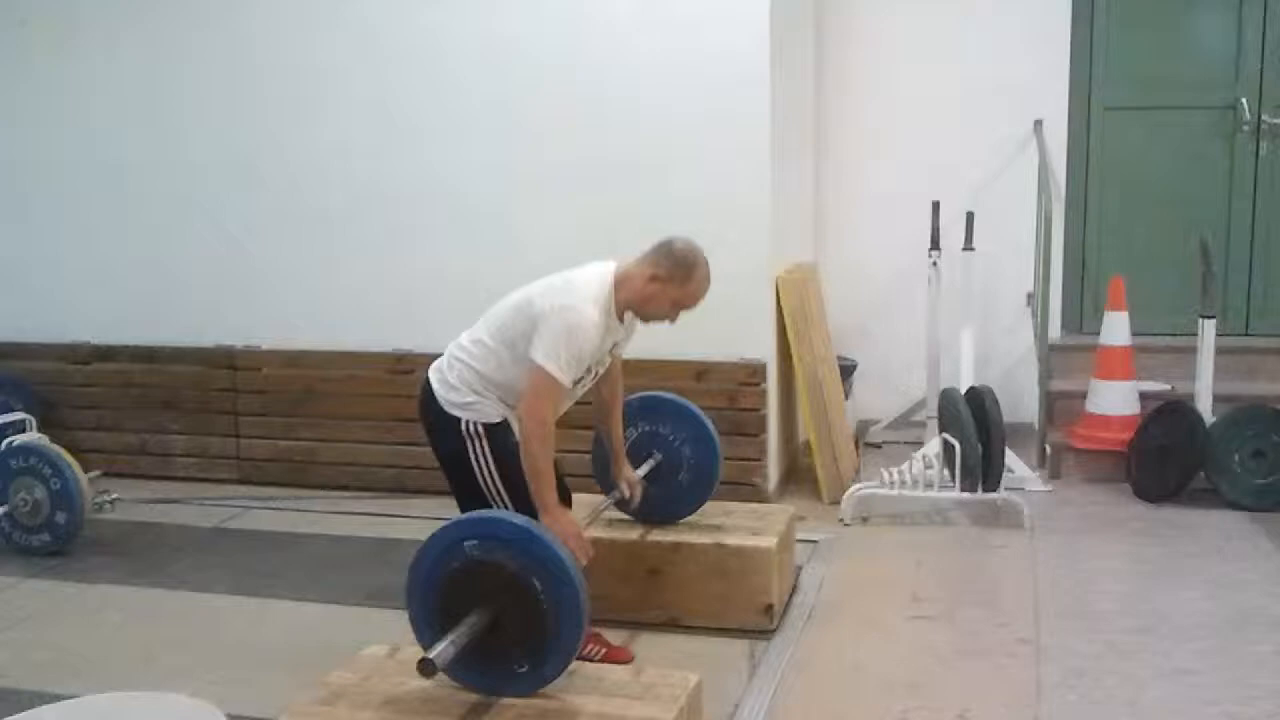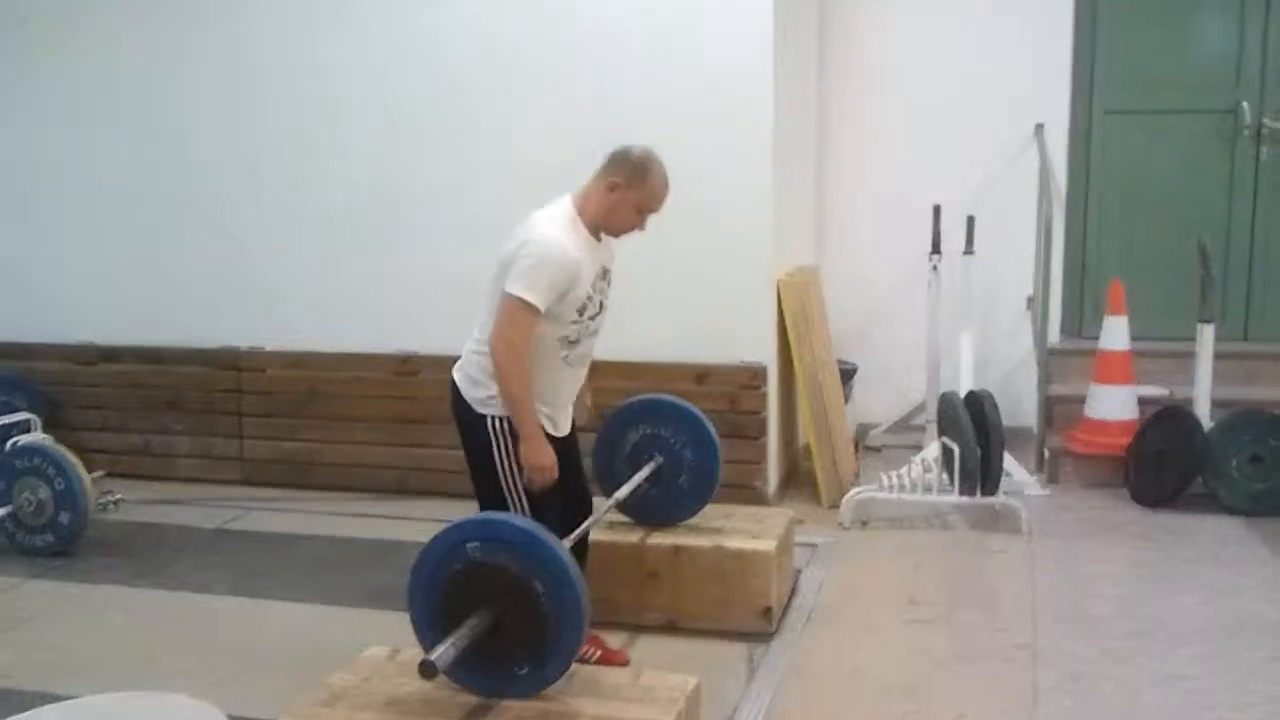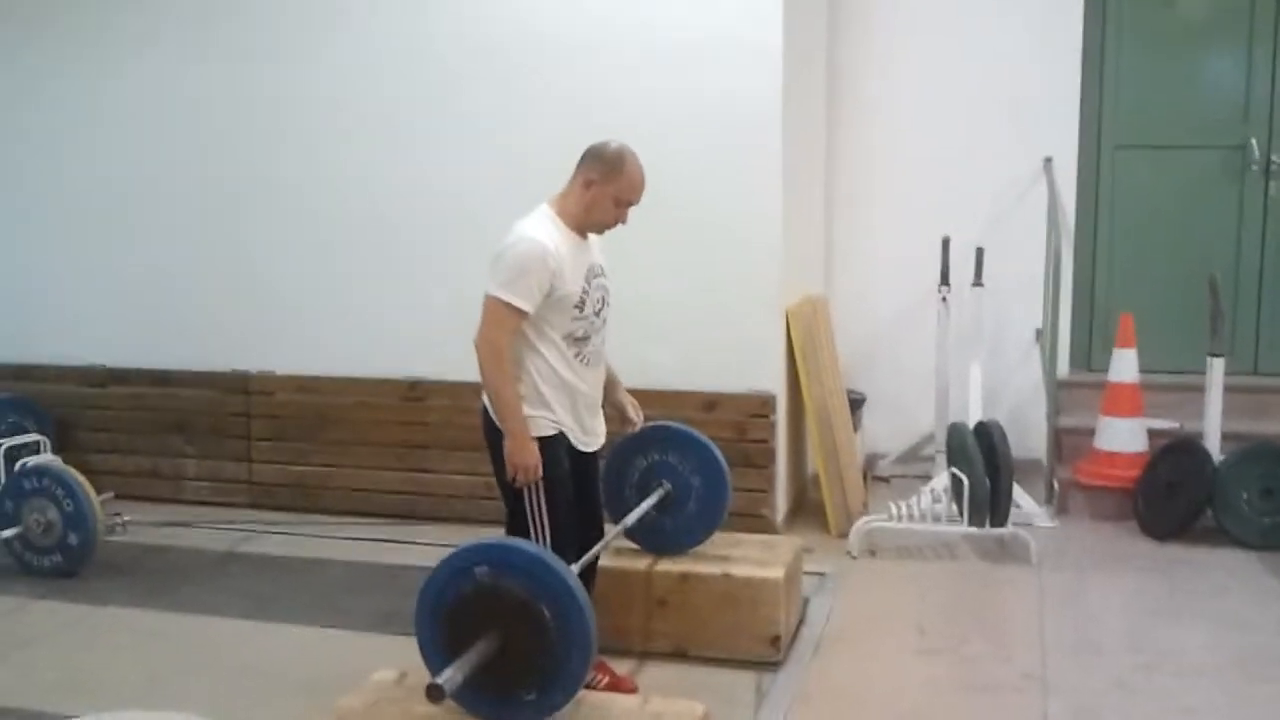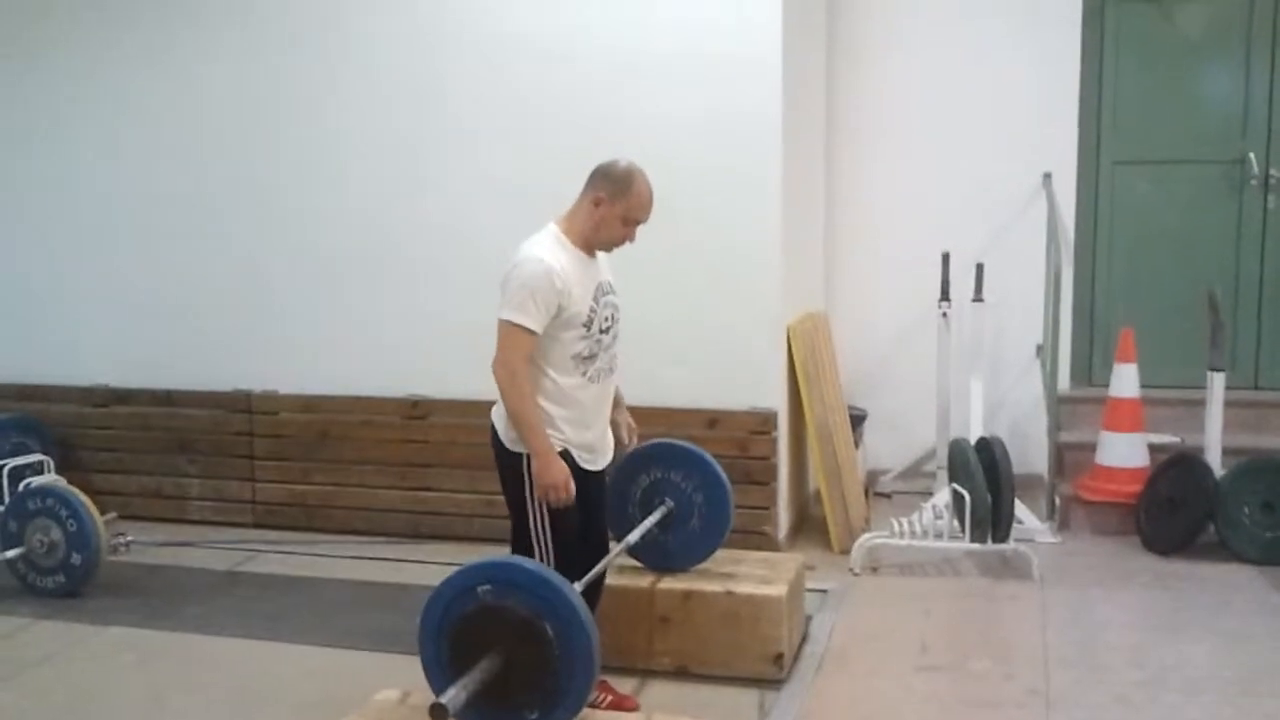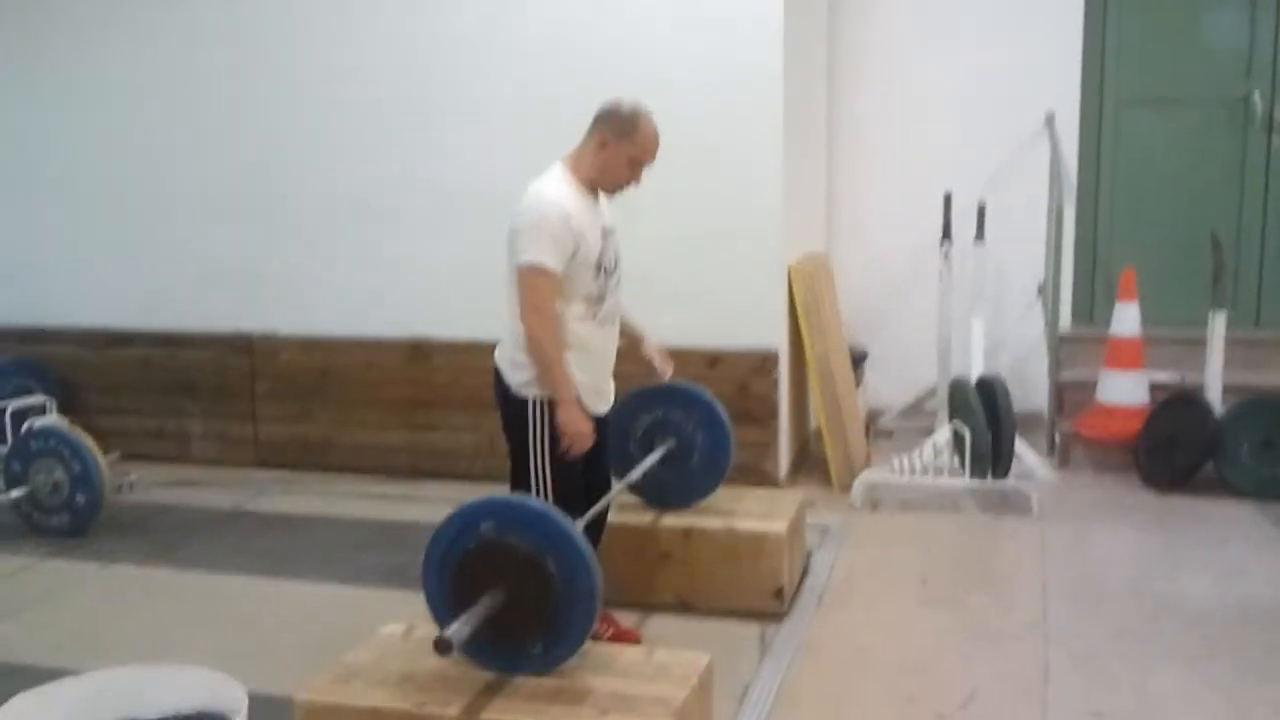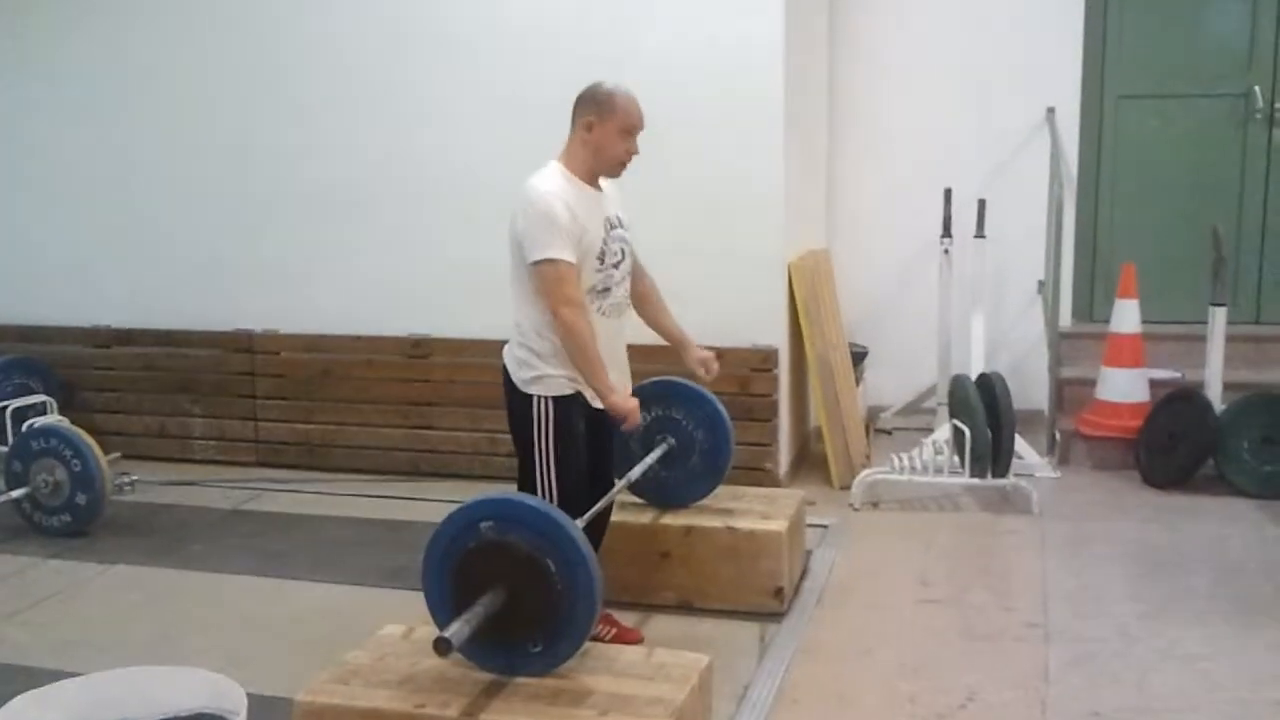
dt=0.5s
person 1, frame 1
left shoulder: (621, 300)
right shoulder: (579, 313)
left elbow: (607, 379)
right elbow: (536, 415)
left wrist: (620, 461)
right wrist: (550, 511)
left hip: (499, 400)
right hip: (464, 406)
left knee: (555, 509)
person 1, frame 2
left shoulder: (597, 235)
right shoulder: (551, 243)
right elbow: (507, 341)
left wrist: (579, 384)
right wrist: (529, 438)
left hip: (550, 405)
right hip: (496, 406)
left knee: (572, 518)
person 1, frame 3
left shoulder: (585, 242)
right shoulder: (533, 245)
right elbow: (492, 343)
left wrist: (615, 390)
right wrist: (517, 435)
left hip: (577, 426)
right hip: (533, 431)
left knee: (583, 547)
right knee: (544, 557)
person 1, frame 4
left shoulder: (593, 259)
right shoulder: (540, 265)
right elbow: (509, 365)
left wrist: (616, 409)
right wrist: (543, 456)
left hip: (587, 445)
right hip: (540, 450)
left knee: (589, 565)
right knee: (547, 577)
person 1, frame 5
left shoulder: (591, 202)
right shoulder: (550, 205)
right elbow: (539, 315)
left wrist: (639, 341)
right wrist: (566, 406)
left hip: (586, 388)
right hip: (541, 392)
left knee: (591, 505)
person 1, frame 6
left shoulder: (603, 195)
right shoulder: (548, 199)
left elbow: (635, 279)
right elbow: (566, 307)
left wrist: (685, 345)
right wrist: (611, 392)
left hip: (590, 384)
right hip: (548, 386)
left knee: (594, 503)
right knee: (554, 514)
